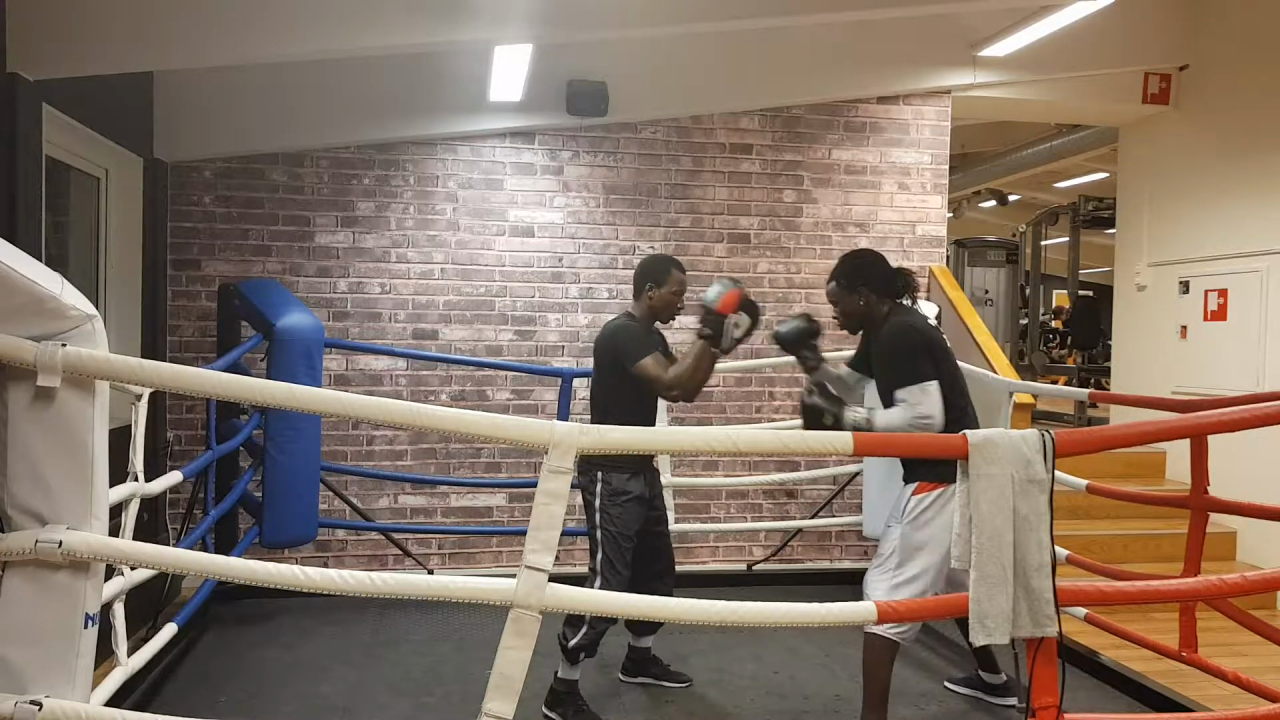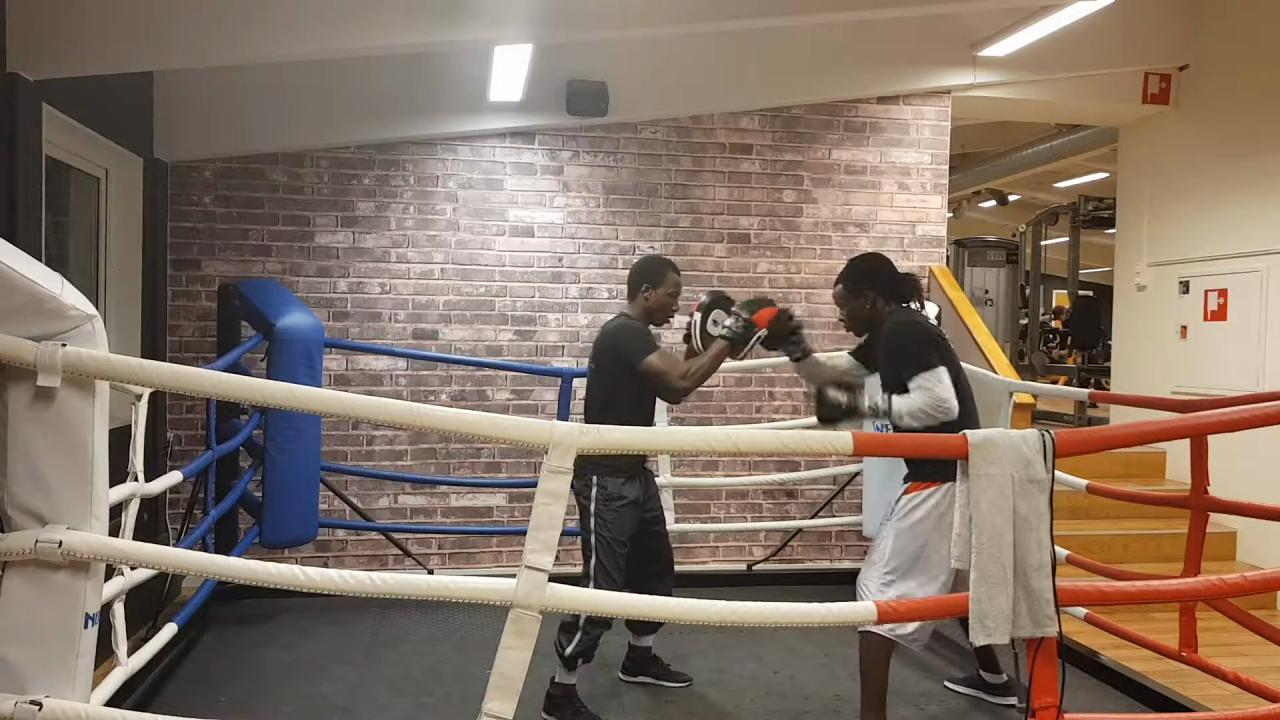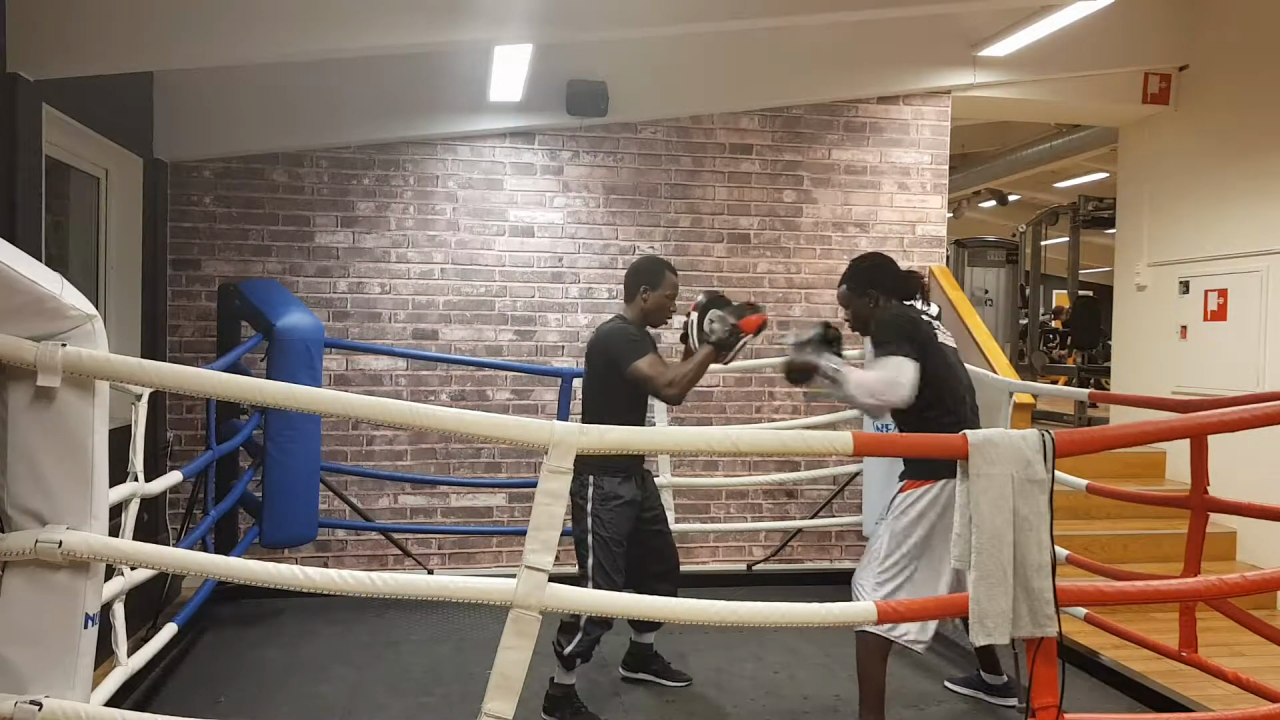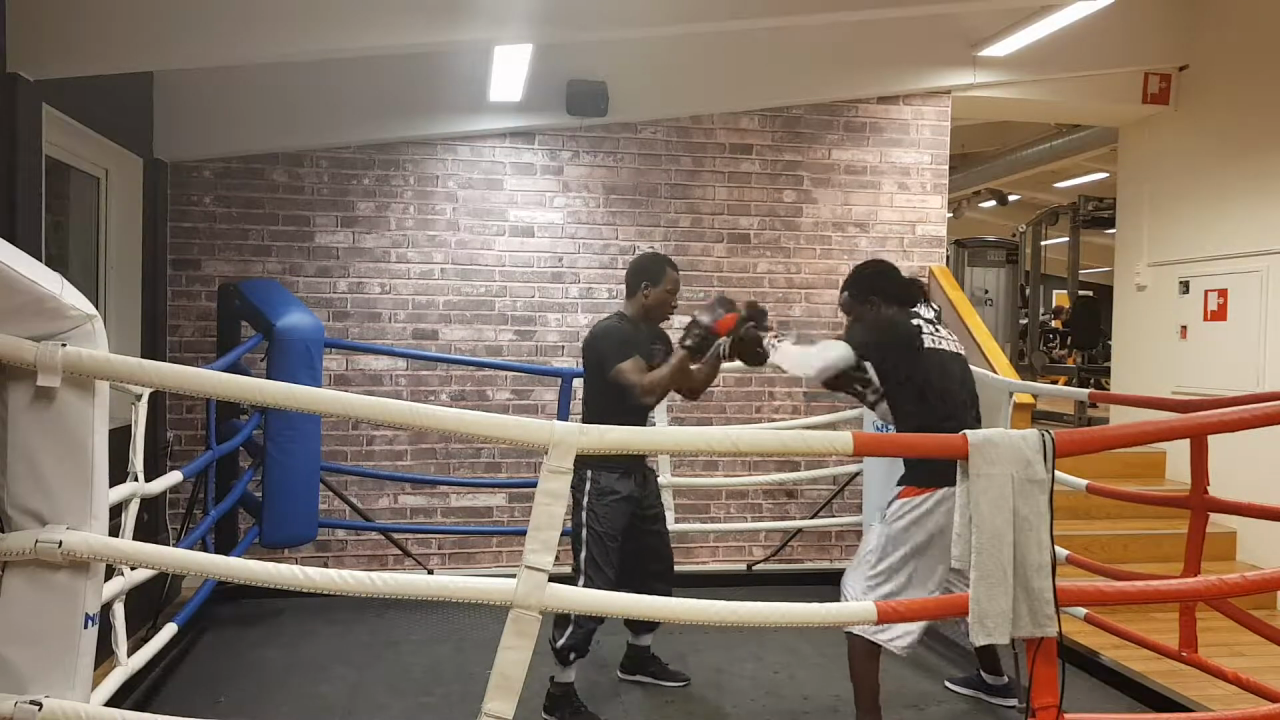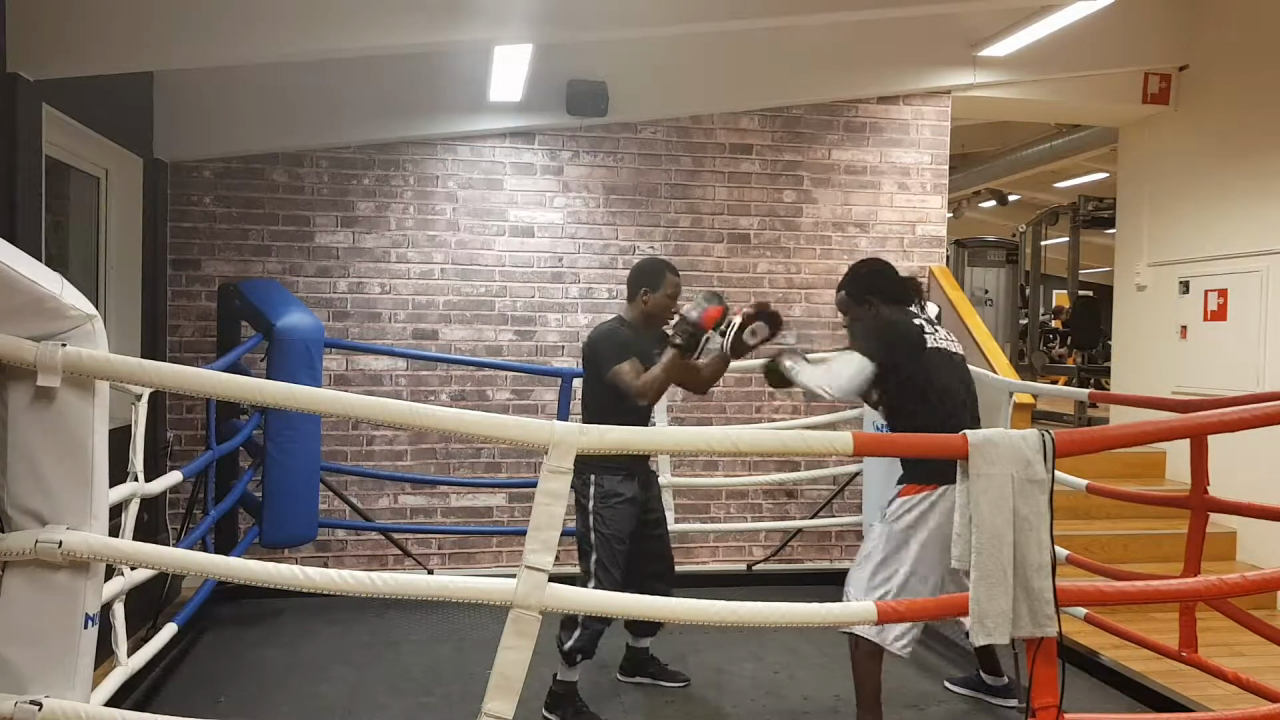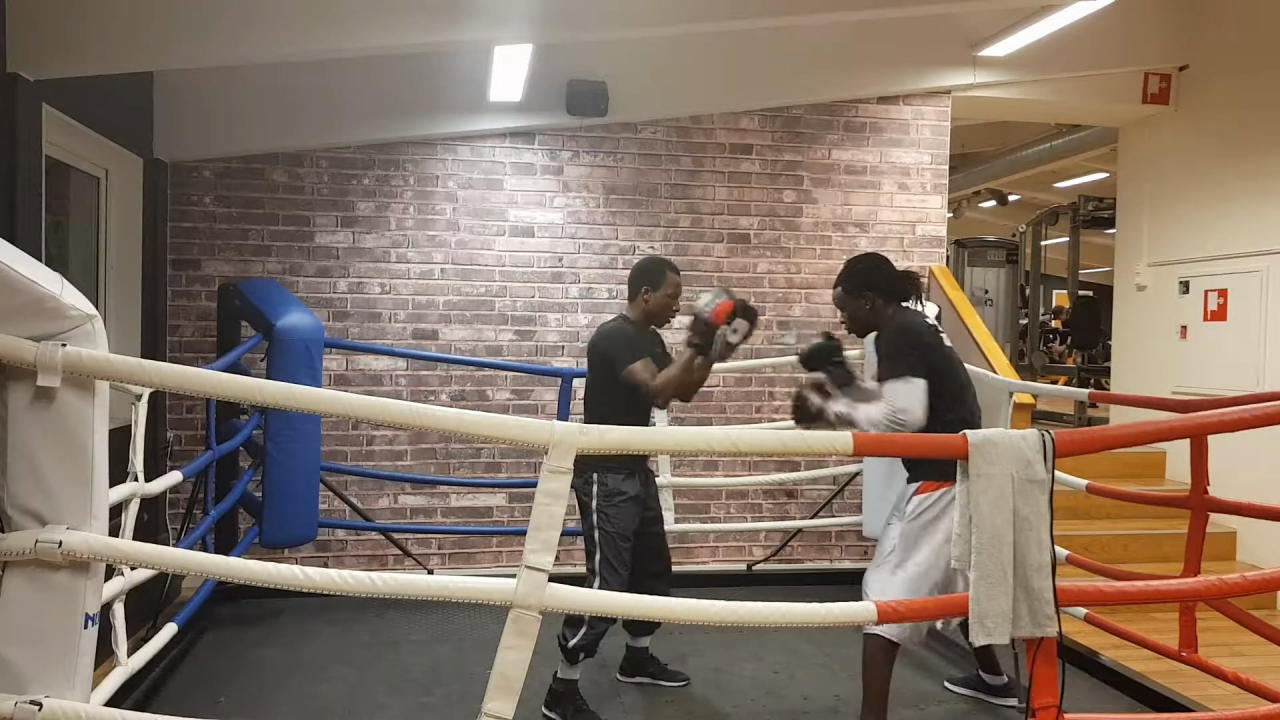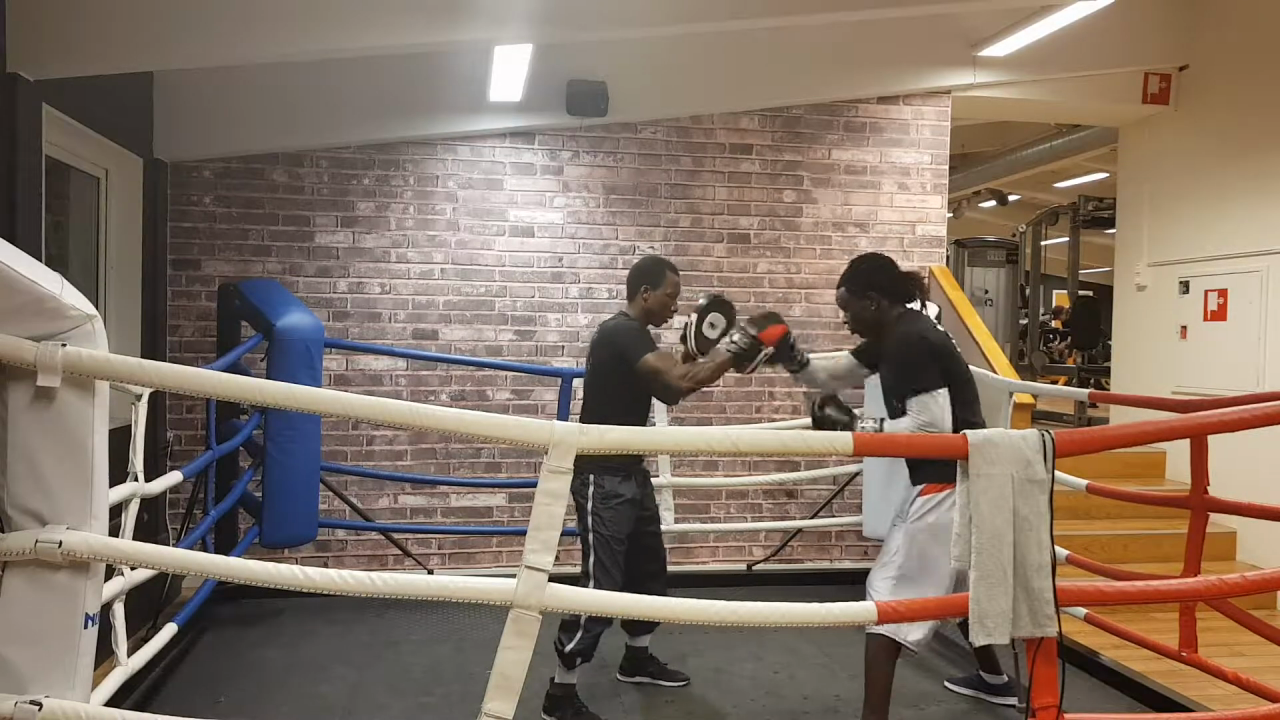
dt=0.1s
person 1, frame 1
left shoulder: (902, 332)
right shoulder: (887, 332)
left elbow: (924, 418)
right elbow: (843, 382)
left wrist: (843, 416)
right wrist: (808, 355)
left hip: (941, 479)
right hip: (963, 475)
left knee: (886, 593)
right knee: (951, 580)
right ankle: (993, 678)
person 1, frame 2
left shoulder: (903, 330)
right shoulder: (891, 332)
left elbow: (939, 406)
right elbow: (842, 376)
left wrist: (865, 404)
right wrist: (799, 352)
left hip: (939, 479)
right hip: (962, 474)
left knee: (880, 593)
right knee: (954, 578)
right ankle: (994, 678)
person 1, frame 3
left shoulder: (897, 323)
right shoulder: (924, 324)
left elbow: (894, 394)
right elbow: (896, 402)
left wrist: (821, 365)
right wrist: (833, 362)
left hip: (935, 477)
left knee: (876, 592)
right knee: (960, 578)
right ankle: (994, 678)
person 1, frame 4
left shoulder: (884, 328)
right shoulder: (937, 331)
left elbow: (811, 365)
left wrist: (772, 346)
right wrist: (867, 390)
left hip: (933, 484)
left knee: (865, 595)
right ankle: (995, 679)
person 1, frame 5
left shoulder: (885, 328)
right shoulder: (937, 332)
left elbow: (837, 384)
left wrist: (788, 365)
right wrist: (873, 391)
left hip: (931, 482)
left knee: (868, 595)
right knee: (959, 579)
right ankle: (994, 678)
person 1, frame 6
left shoulder: (899, 333)
right shoulder: (918, 328)
left elbow: (904, 416)
right elbow: (891, 400)
left wrist: (829, 410)
right wrist: (839, 374)
left hip: (942, 479)
left knee: (885, 594)
right knee: (956, 579)
right ankle: (993, 678)
person 1, frame 7
left shoulder: (909, 340)
right shoulder: (899, 332)
left elbow: (933, 425)
right elbow: (838, 374)
left wrist: (854, 424)
right wrist: (793, 359)
left hip: (945, 481)
left knee: (890, 593)
right knee: (955, 578)
right ankle: (993, 677)
person 2, frame 1
left shoulder: (651, 336)
right shoulder: (622, 333)
left elbow: (684, 391)
right elbow: (670, 385)
left wrist: (717, 344)
right wrist: (707, 337)
left hip: (640, 470)
right hip: (609, 475)
left knee: (655, 570)
right knee: (607, 581)
left ankle: (639, 660)
person 2, frame 2
left shoulder: (641, 335)
right shoulder: (621, 333)
left elbow: (673, 393)
right elbow: (680, 381)
left wrist: (723, 341)
right wrist: (727, 340)
left hip: (634, 472)
right hip: (604, 477)
left knee: (655, 569)
right knee: (604, 585)
left ankle: (640, 659)
person 2, frame 3
left shoulder: (643, 338)
right shoulder: (614, 337)
left elbow: (674, 394)
right elbow: (668, 385)
left wrist: (705, 347)
right wrist: (705, 347)
left hip: (633, 472)
right hip: (600, 478)
left knee: (659, 567)
right knee: (602, 587)
left ankle: (640, 656)
person 2, frame 4
left shoulder: (653, 336)
right shoulder: (609, 334)
left elbow: (691, 387)
right elbow: (646, 392)
left wrist: (722, 347)
right wrist: (690, 345)
left hip: (636, 470)
right hip: (600, 474)
left knee: (654, 567)
right knee: (594, 582)
left ankle: (638, 658)
person 2, frame 5
left shoulder: (655, 338)
right shoulder: (608, 338)
left elbow: (701, 382)
right elbow: (642, 394)
left wrist: (736, 341)
right wrist: (682, 344)
left hip: (637, 472)
right hip: (603, 477)
left knee: (654, 570)
right knee: (602, 582)
left ankle: (637, 659)
person 2, frame 6
left shoulder: (649, 339)
right shoulder: (613, 337)
left elbow: (682, 390)
right elbow: (658, 393)
left wrist: (716, 347)
right wrist: (698, 341)
left hip: (636, 471)
right hip: (603, 476)
left knee: (653, 569)
right knee: (606, 582)
left ankle: (637, 659)
person 2, frame 7
left shoulder: (638, 335)
right shoulder: (618, 332)
left elbow: (669, 390)
right elbow: (680, 383)
right wrist: (736, 348)
left hip: (630, 473)
right hip: (601, 478)
left knee: (648, 570)
right knee: (601, 584)
left ankle: (636, 659)
